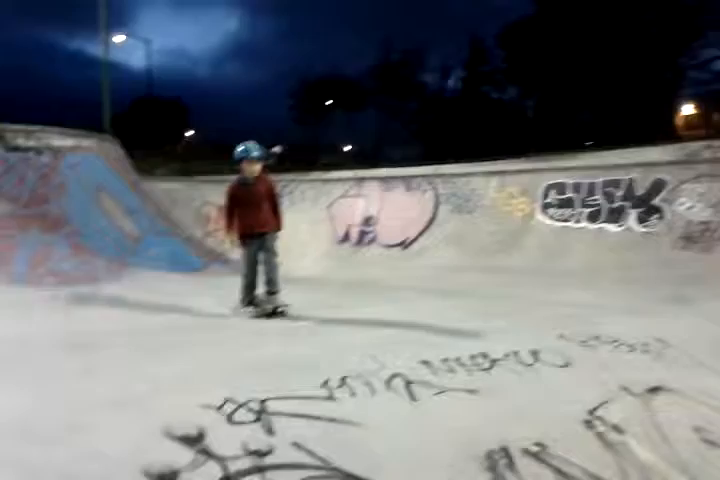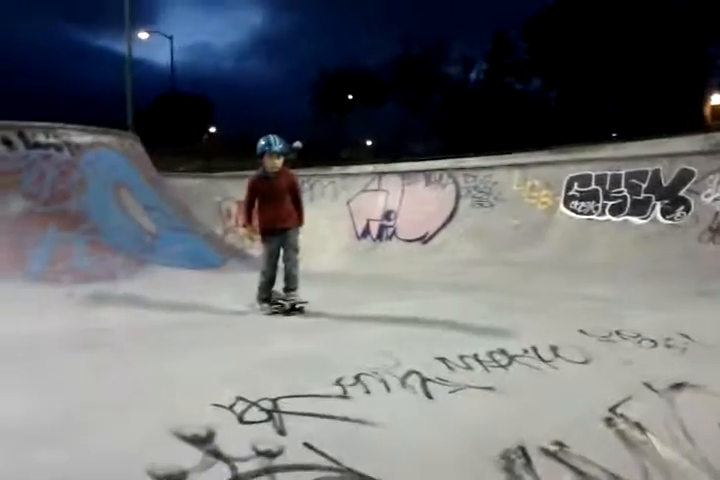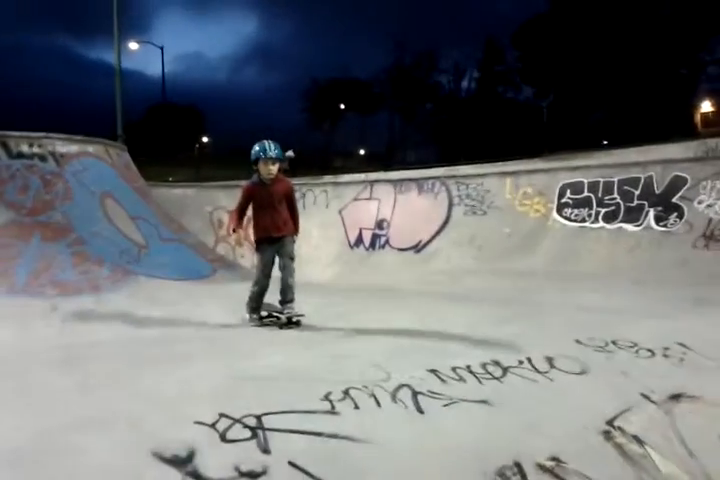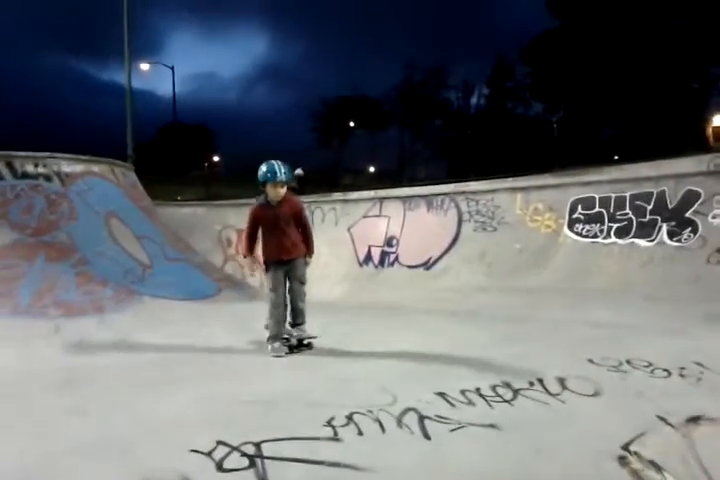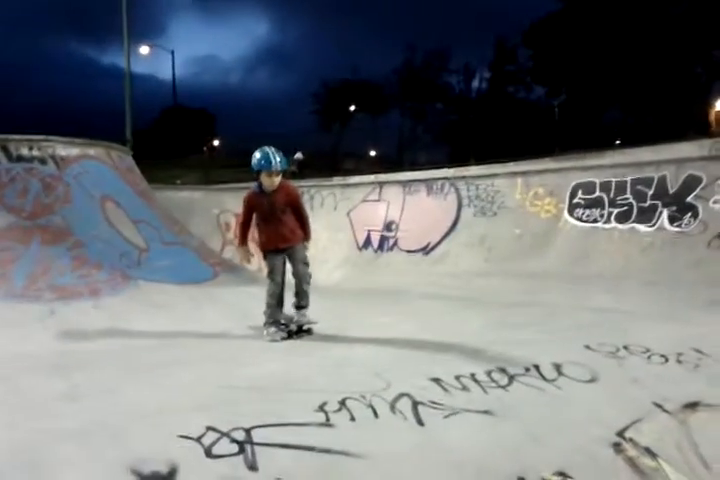
dt=0.3s
person 1, frame 1
left shoulder: (267, 183)
right shoulder: (236, 187)
left elbow: (275, 205)
right elbow: (230, 209)
left wrist: (277, 227)
right wrist: (230, 230)
left hip: (267, 231)
right hip: (247, 233)
left knee: (270, 263)
right knee: (249, 268)
left ankle: (272, 295)
right ankle: (247, 301)
person 1, frame 2
left shoulder: (289, 178)
right shoulder: (256, 181)
left elbow: (297, 200)
right elbow: (249, 203)
left wrist: (299, 222)
right wrist: (248, 225)
left hip: (289, 226)
right hip: (268, 229)
left knee: (291, 260)
right knee: (269, 265)
left ankle: (291, 292)
right ankle: (264, 298)
person 1, frame 3
left shoulder: (285, 185)
right shoulder: (251, 188)
left elbow: (293, 208)
right elbow: (240, 209)
left wrist: (295, 231)
right wrist: (236, 228)
left hip: (285, 235)
right hip: (264, 237)
left knee: (287, 270)
right knee: (262, 275)
left ankle: (288, 304)
right ankle: (253, 309)
person 1, frame 4
left shoulder: (294, 204)
right shoulder: (258, 210)
left elbow: (305, 228)
right elbow: (251, 232)
left wrist: (309, 252)
right wrist: (249, 254)
left hip: (296, 256)
right hip: (273, 260)
left knee: (297, 293)
right knee: (276, 298)
left ankle: (298, 325)
right ankle: (275, 339)
person 1, frame 5
left shoulder: (289, 191)
right shoulder: (252, 197)
left elbow: (301, 214)
right elbow: (246, 222)
left wrist: (306, 237)
right wrist: (243, 246)
left hip: (294, 241)
right hip: (270, 246)
left knee: (302, 274)
right knee: (275, 284)
left ankle: (301, 309)
right ankle: (272, 323)
